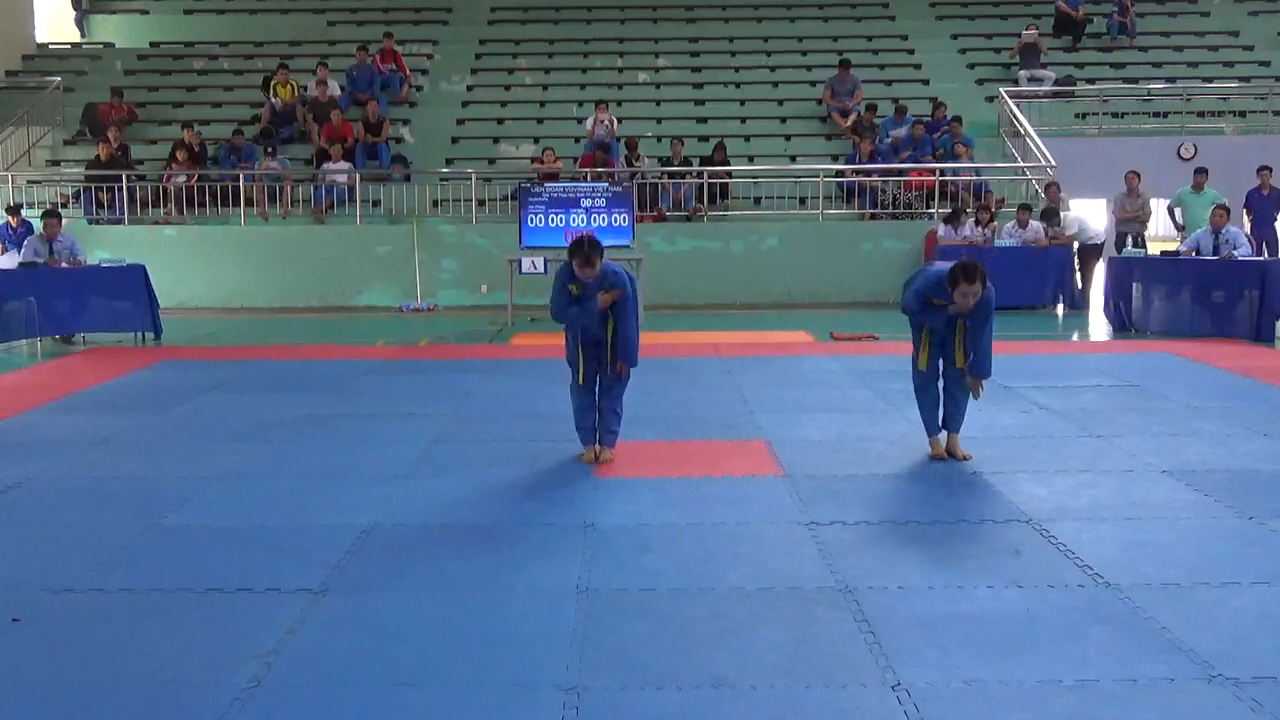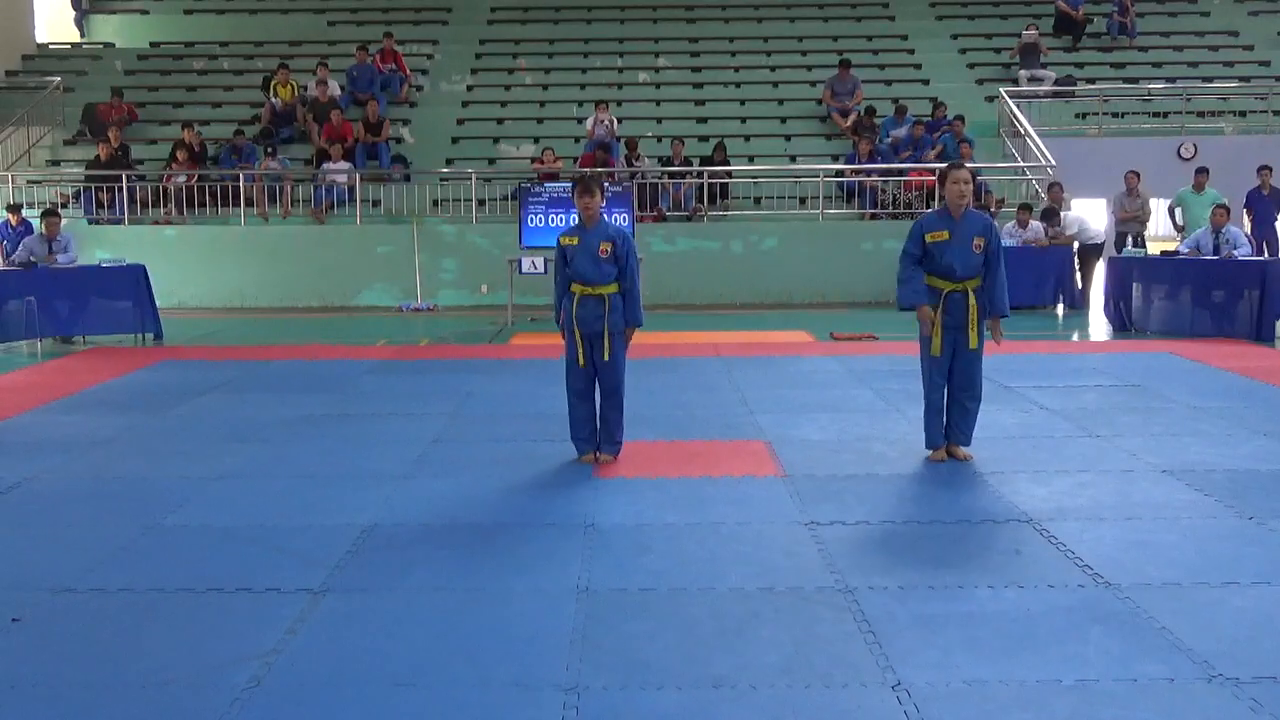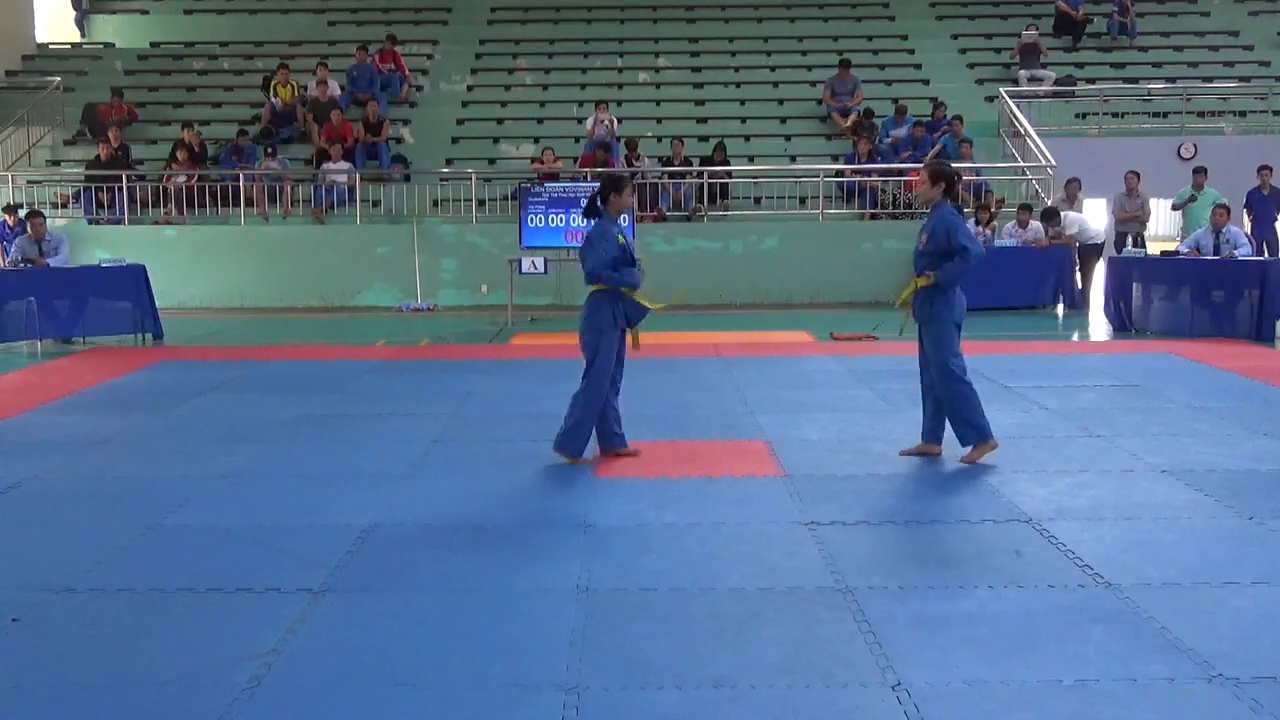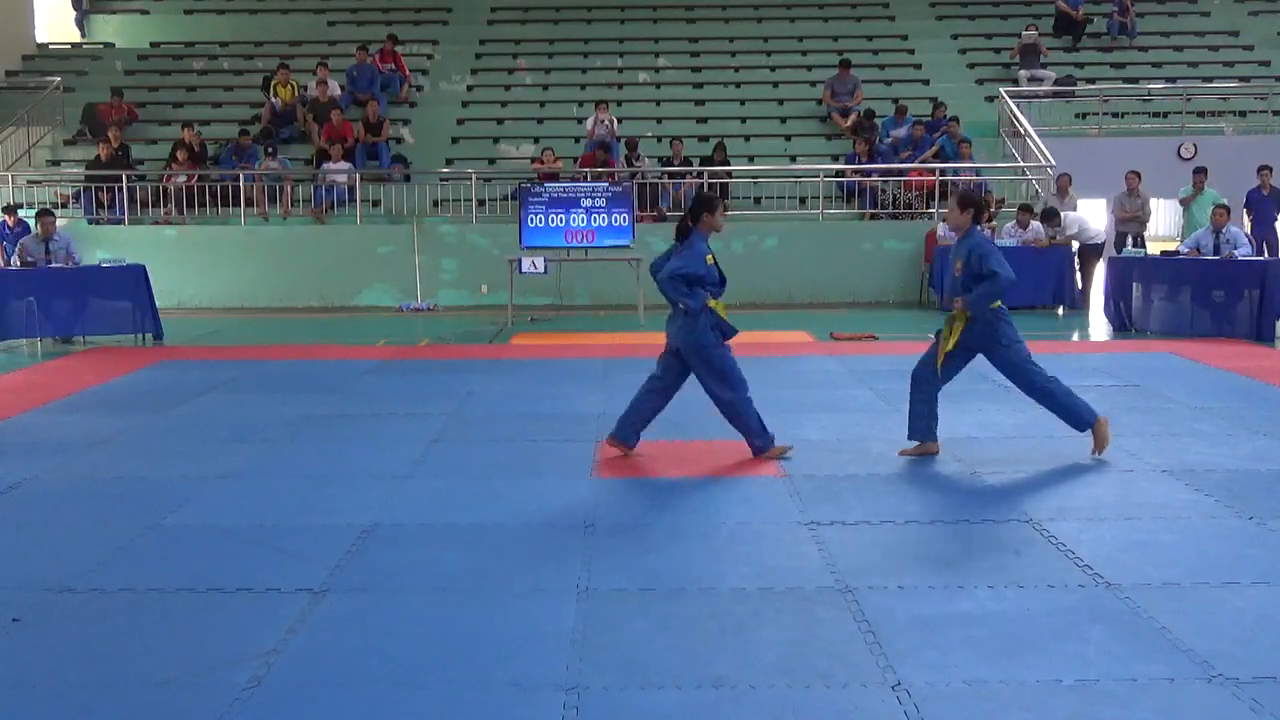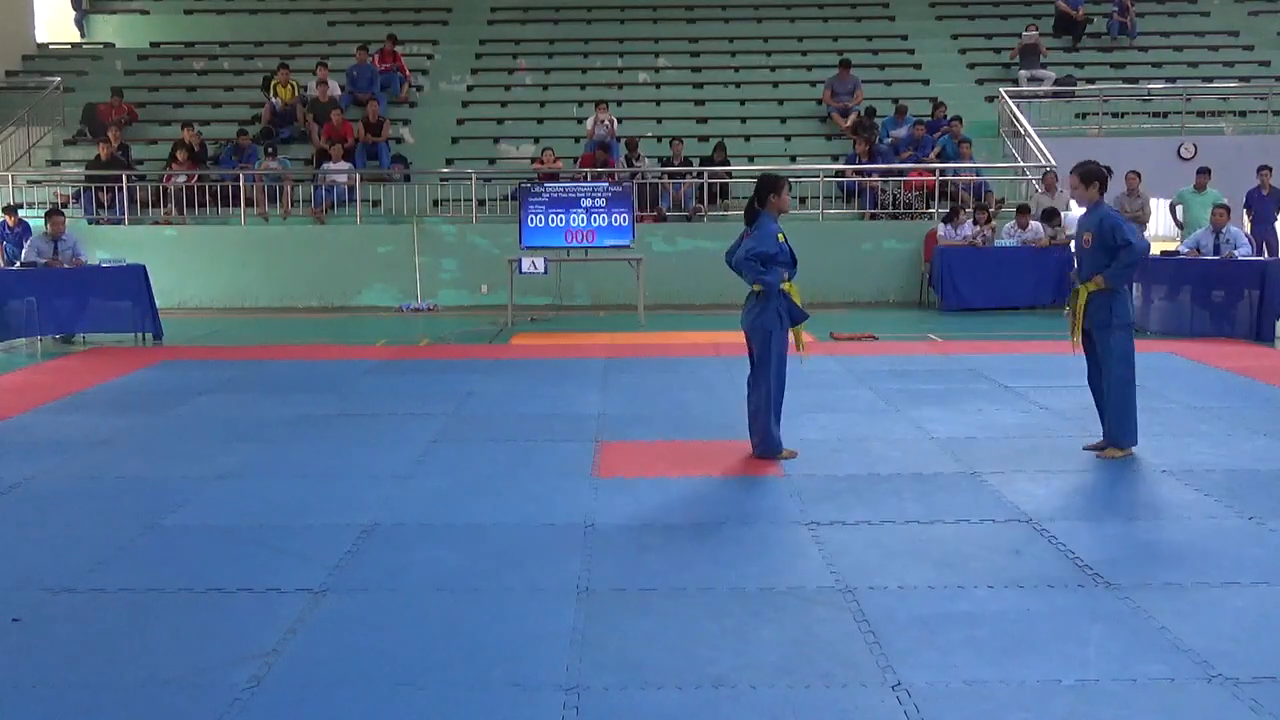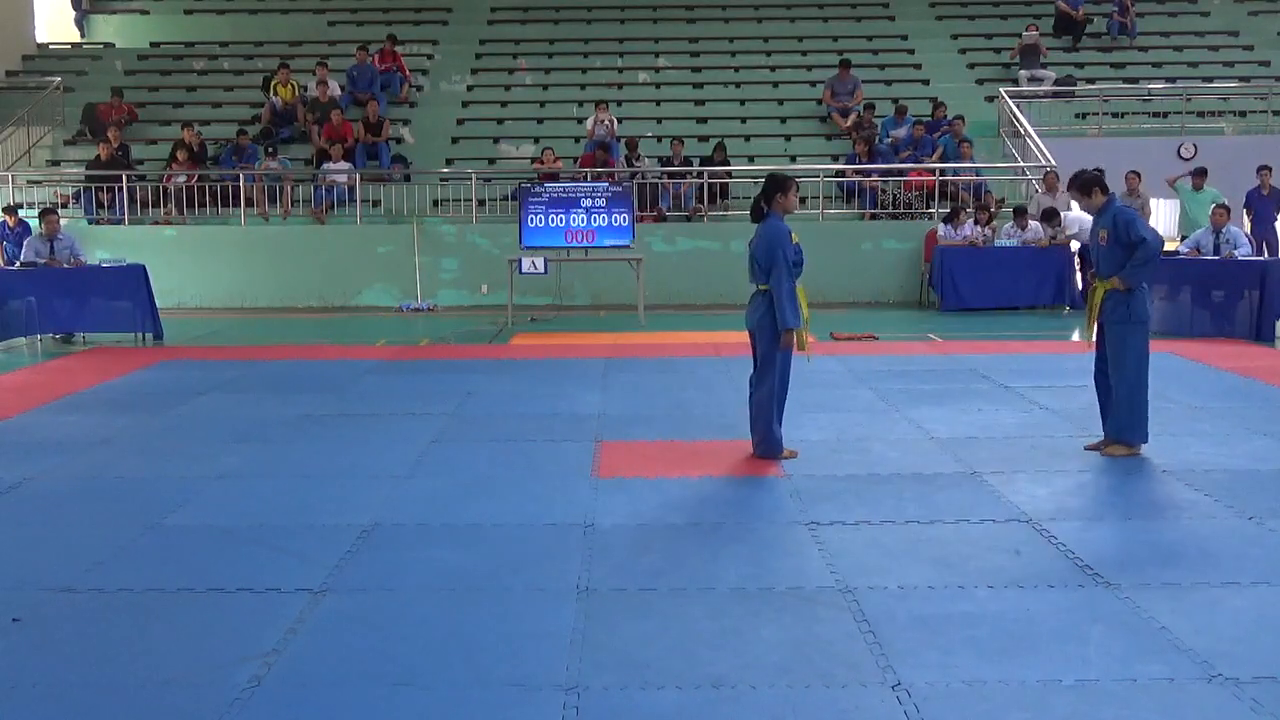
dt=0.7s
person 1, frame 1
left shoulder: (986, 295)
right shoulder: (929, 281)
left elbow: (981, 334)
right elbow: (910, 308)
left wrist: (976, 372)
right wrist: (947, 311)
left hip: (959, 324)
right hip: (928, 322)
left knee: (959, 376)
right knee: (925, 375)
left ankle: (953, 438)
right ankle: (934, 438)
person 1, frame 2
left shoulder: (985, 225)
right shoulder: (925, 225)
left elbow: (995, 270)
right elbow: (910, 265)
left wrist: (995, 313)
right wrist: (919, 304)
left hip: (971, 307)
right hip: (936, 306)
left knee: (968, 380)
right knee: (934, 379)
left ankle: (956, 441)
right ankle: (937, 444)
person 1, frame 3
left shoulder: (946, 219)
right shoulder: (936, 217)
left elbow: (971, 253)
left wrist: (940, 276)
right wrist: (924, 272)
left hip: (940, 304)
right hip: (930, 304)
left knee: (949, 373)
right knee: (931, 376)
left ankle: (982, 438)
right ankle: (932, 440)
person 1, frame 4
left shoulder: (979, 246)
right shoulder: (962, 244)
left elbow: (1002, 280)
left wrist: (968, 303)
right wrist: (955, 303)
left hip: (993, 328)
right hip: (964, 326)
left knee: (1035, 380)
right knee: (925, 376)
left ankle: (1094, 422)
right ankle: (926, 441)
person 1, frame 5
left shoulder: (1109, 218)
right shoulder: (1086, 219)
left elbow: (1139, 248)
left wrist: (1109, 278)
right wrist: (1080, 275)
left hip: (1109, 306)
right hip: (1088, 305)
left knee: (1116, 374)
right knee: (1097, 375)
left ankle: (1122, 442)
right ankle: (1113, 435)
person 1, frame 6
left shoulder: (1123, 215)
right shoulder: (1101, 218)
left elbow: (1153, 244)
left wrist: (1127, 281)
right wrist: (1101, 286)
left hip: (1126, 305)
right hip: (1109, 303)
left knee: (1127, 372)
right knee: (1105, 372)
left ankle: (1129, 439)
right ankle: (1113, 434)
person 2, frame 1
left shoulder: (617, 277)
right shoulder: (564, 275)
left elbow: (627, 319)
right elbow: (559, 313)
left wrist: (626, 357)
right wrist: (595, 305)
left hip: (610, 331)
right hip: (580, 331)
left knee: (612, 384)
right knee: (582, 383)
left ankle: (607, 442)
right ankle: (589, 442)
person 2, frame 2
left shoulder: (619, 236)
right shoulder: (566, 239)
left elbow: (630, 281)
right elbow: (561, 282)
left wrist: (631, 321)
right wrist: (561, 320)
left hip: (609, 315)
right hip: (577, 315)
left knee: (612, 383)
right knee: (579, 384)
left ankle: (609, 446)
right ankle: (586, 446)
person 2, frame 3
left shoulder: (613, 228)
right shoulder: (604, 231)
right elbow: (598, 269)
left wrist: (634, 276)
right wrist: (632, 280)
left hip: (612, 313)
right hip: (604, 312)
left knee: (609, 381)
right knee: (597, 381)
left ankle: (612, 442)
right ankle: (569, 445)
person 2, frame 4
left shoulder: (688, 244)
right shoulder: (697, 251)
left elbow: (657, 268)
right elbow: (666, 276)
right wrist: (694, 301)
left hip: (684, 325)
right hip: (700, 327)
left knee: (663, 381)
right knee: (731, 385)
left ankle: (623, 435)
right ankle: (762, 444)
person 2, frame 5
left shoulder: (759, 226)
right shoulder: (768, 230)
left elbow: (732, 257)
right elbow: (741, 258)
right wrist: (772, 279)
left hip: (762, 309)
right hip: (769, 312)
left knee: (763, 378)
right knee: (768, 379)
left ankle: (764, 442)
right ankle: (767, 445)
person 2, frame 6
left shoulder: (765, 229)
right shoulder: (780, 232)
right elbow: (782, 281)
right wrist: (788, 324)
left hip: (761, 309)
right hip: (773, 313)
left knee: (764, 378)
right knee: (773, 379)
left ankle: (764, 441)
right ankle: (769, 445)
